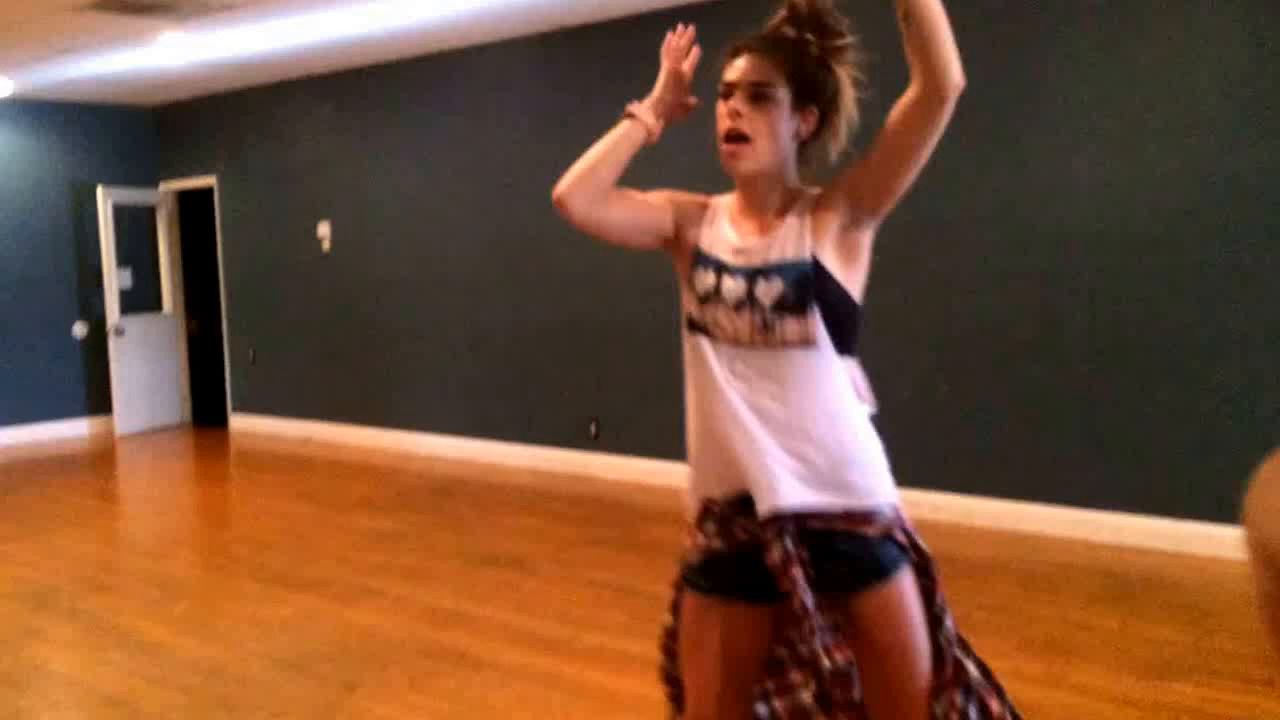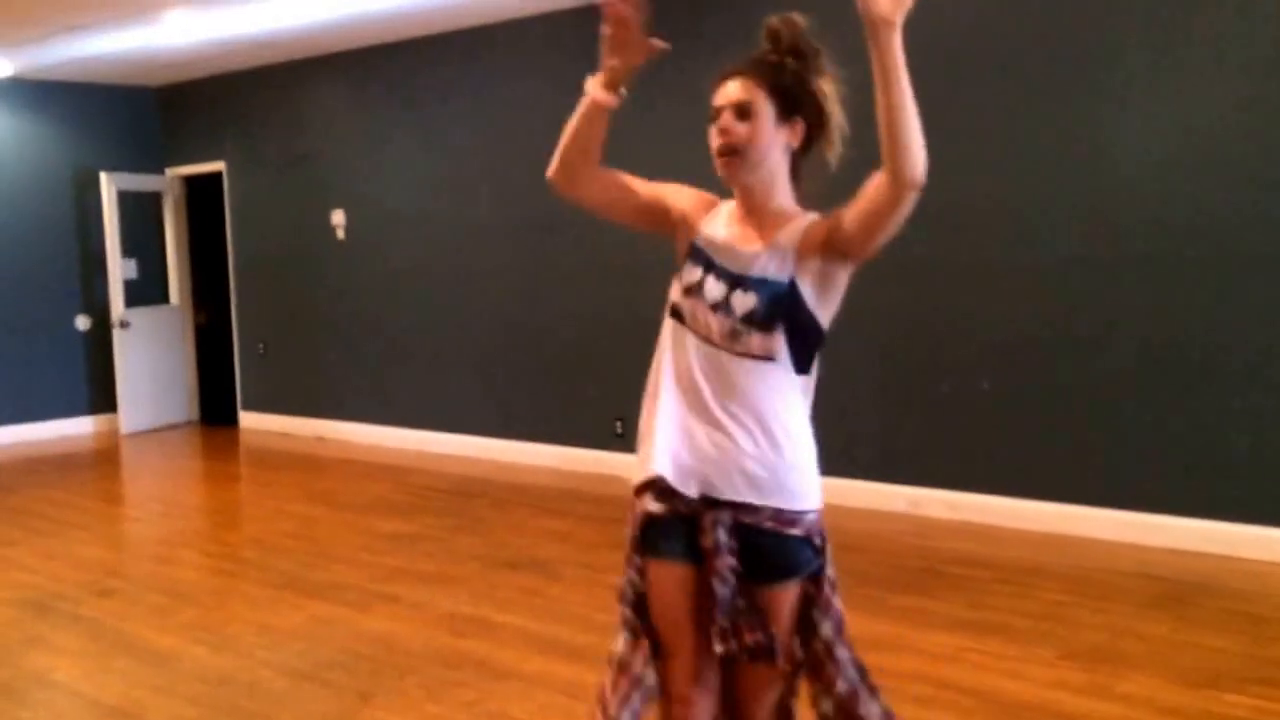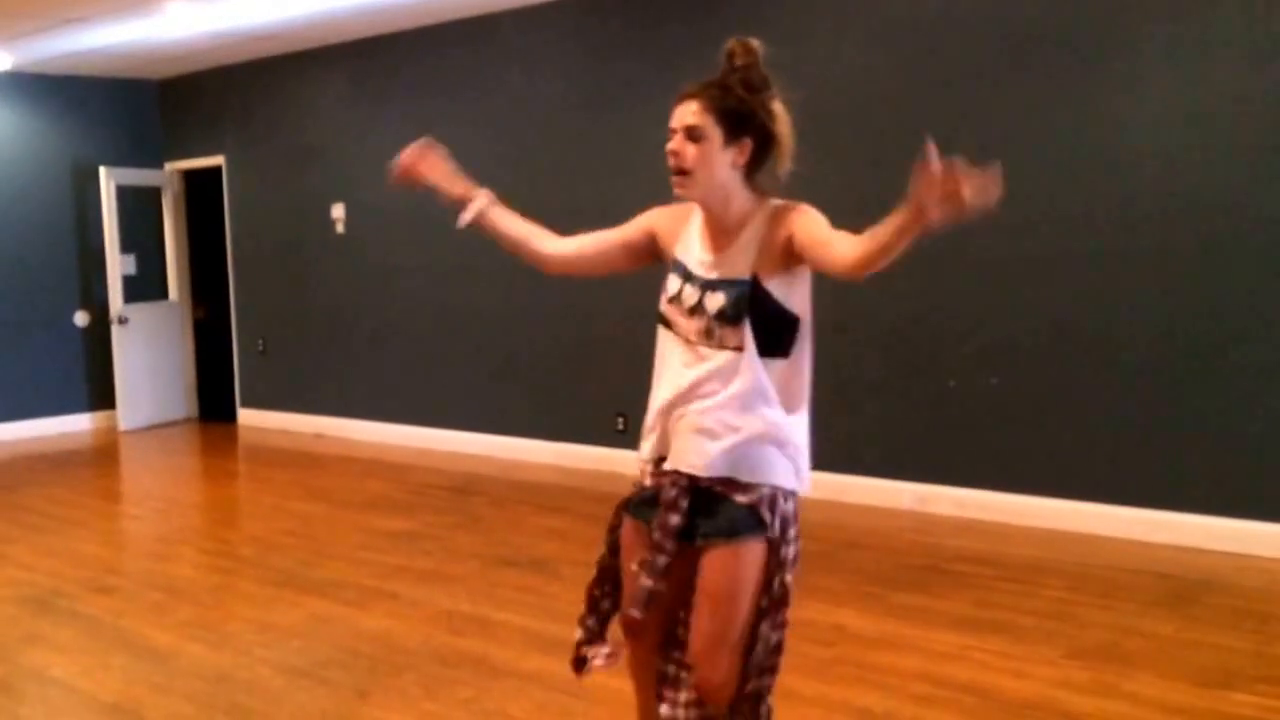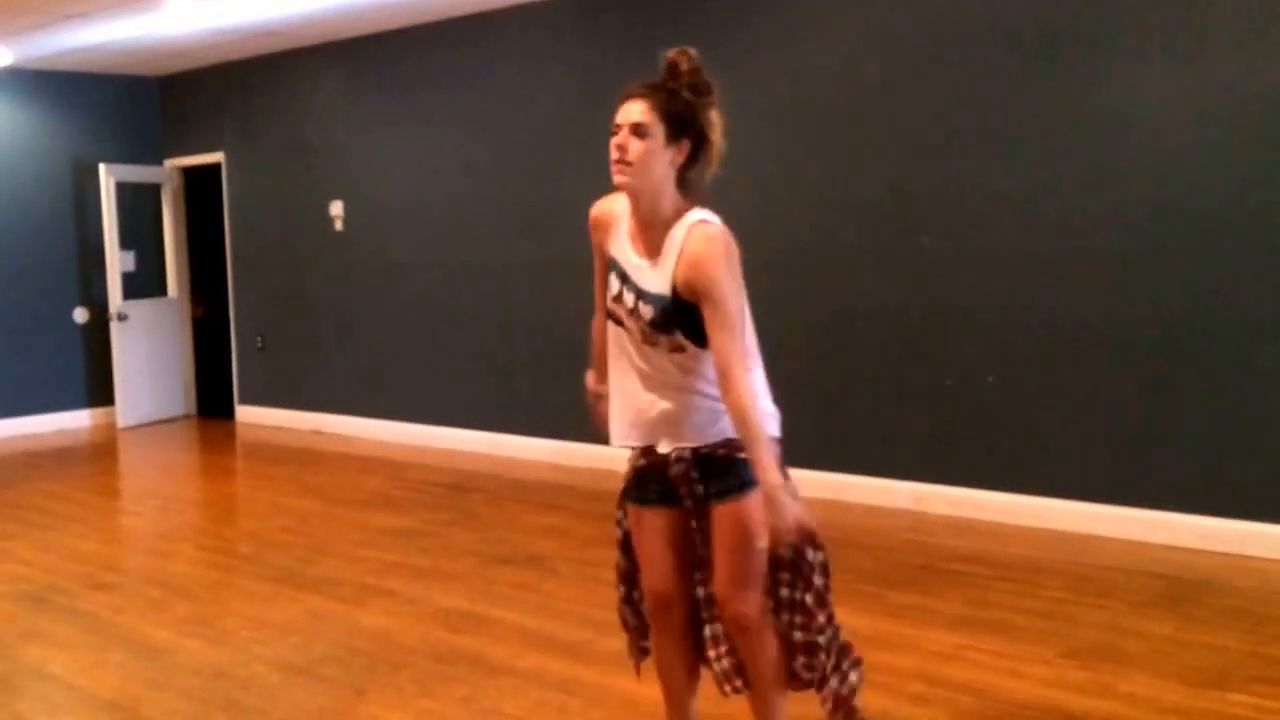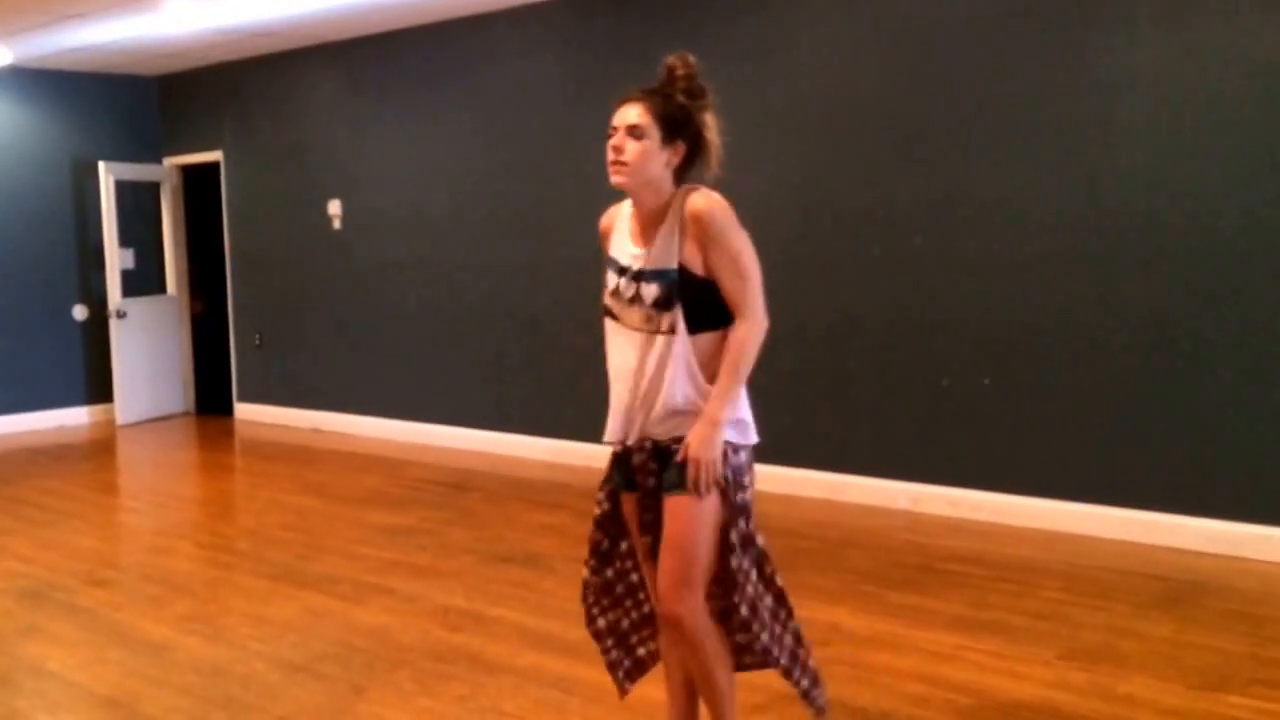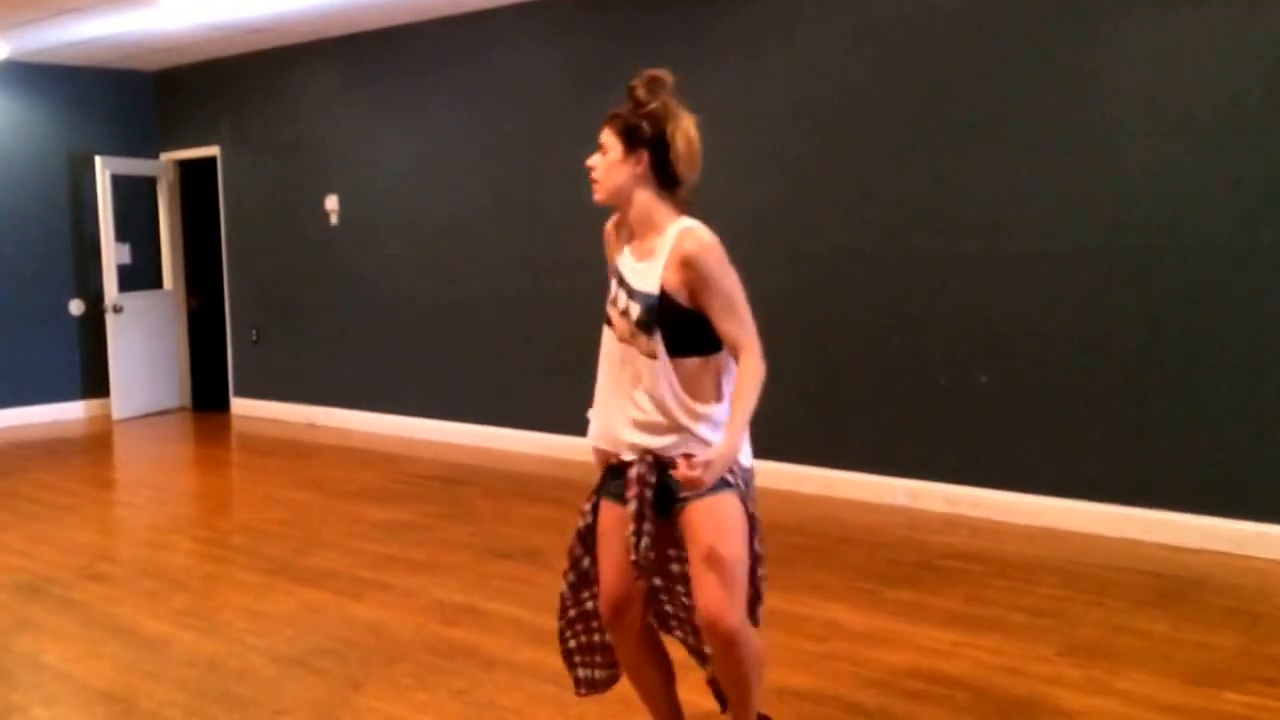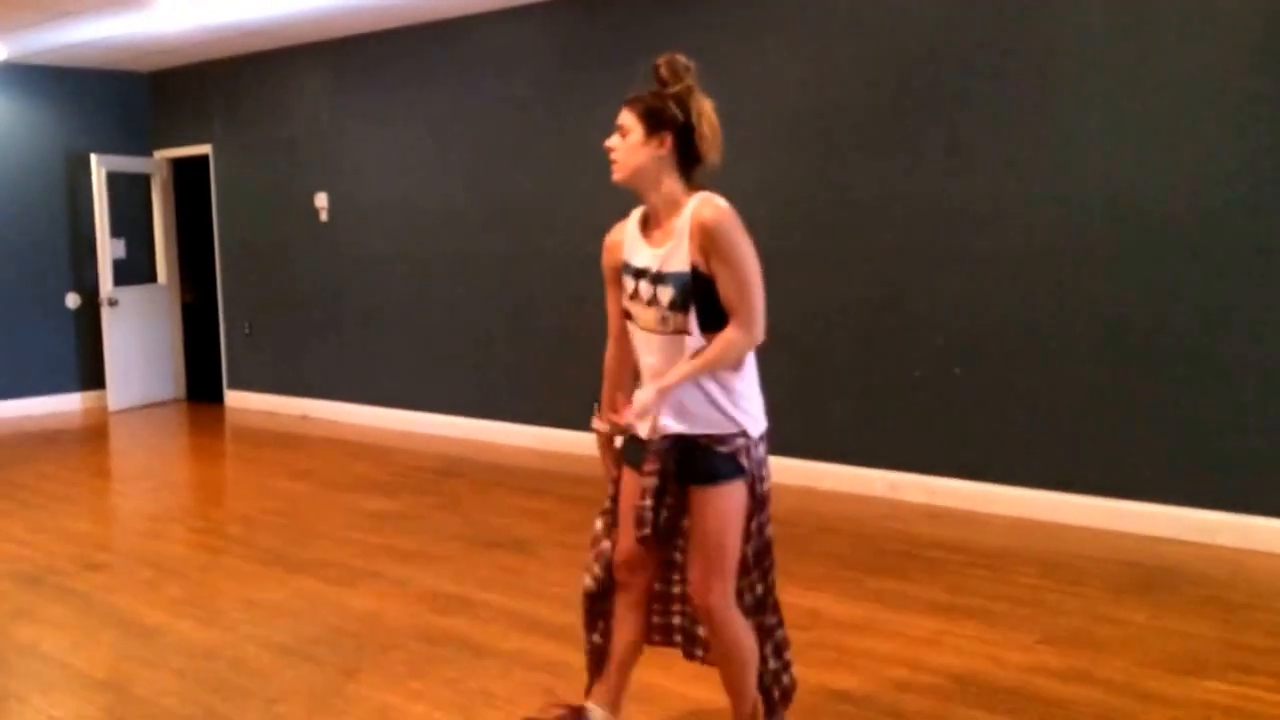
dt=0.4s
person 1, frame 1
left shoulder: (843, 217)
right shoulder: (687, 221)
left elbow: (940, 87)
right elbow: (575, 201)
right wrist: (655, 109)
left hip: (846, 500)
right hip: (734, 508)
person 1, frame 2
left shoulder: (825, 240)
right shoulder: (692, 214)
left elbow: (904, 180)
right elbow: (569, 178)
right wrist: (608, 79)
left hip: (774, 499)
right hip: (674, 486)
person 1, frame 3
left shoulder: (786, 227)
right shoulder: (670, 225)
left elbow: (855, 258)
right elbow: (560, 253)
left wrist: (916, 217)
right wrist: (469, 195)
left hip: (750, 474)
right hip: (667, 463)
left knee: (713, 655)
right knee: (648, 628)
person 1, frame 4
left shoulder: (703, 243)
right shoulder: (604, 218)
left elbow: (735, 369)
left wrist: (771, 485)
right wrist: (597, 380)
left hip: (724, 444)
right hip: (652, 444)
left knee: (741, 607)
right knee: (657, 601)
person 1, frame 5
left shoulder: (704, 213)
right shoulder: (613, 224)
left elbow: (754, 318)
left wrist: (711, 418)
left hip: (703, 441)
right hip: (634, 440)
left knee: (685, 605)
right knee: (656, 600)
person 1, frame 6
left shoulder: (693, 247)
right shoulder: (616, 234)
left elbow: (749, 353)
left wrist: (728, 440)
right wrist: (606, 422)
left hip: (701, 453)
right hip: (629, 451)
left knee: (718, 614)
right knee: (614, 604)
person 1, frame 7
left shoulder: (711, 219)
right shoulder: (619, 237)
left elbow: (749, 328)
left wrist: (669, 386)
right wrist: (612, 414)
left hip: (719, 431)
right hip: (649, 429)
left knee: (712, 593)
right knee: (628, 566)
